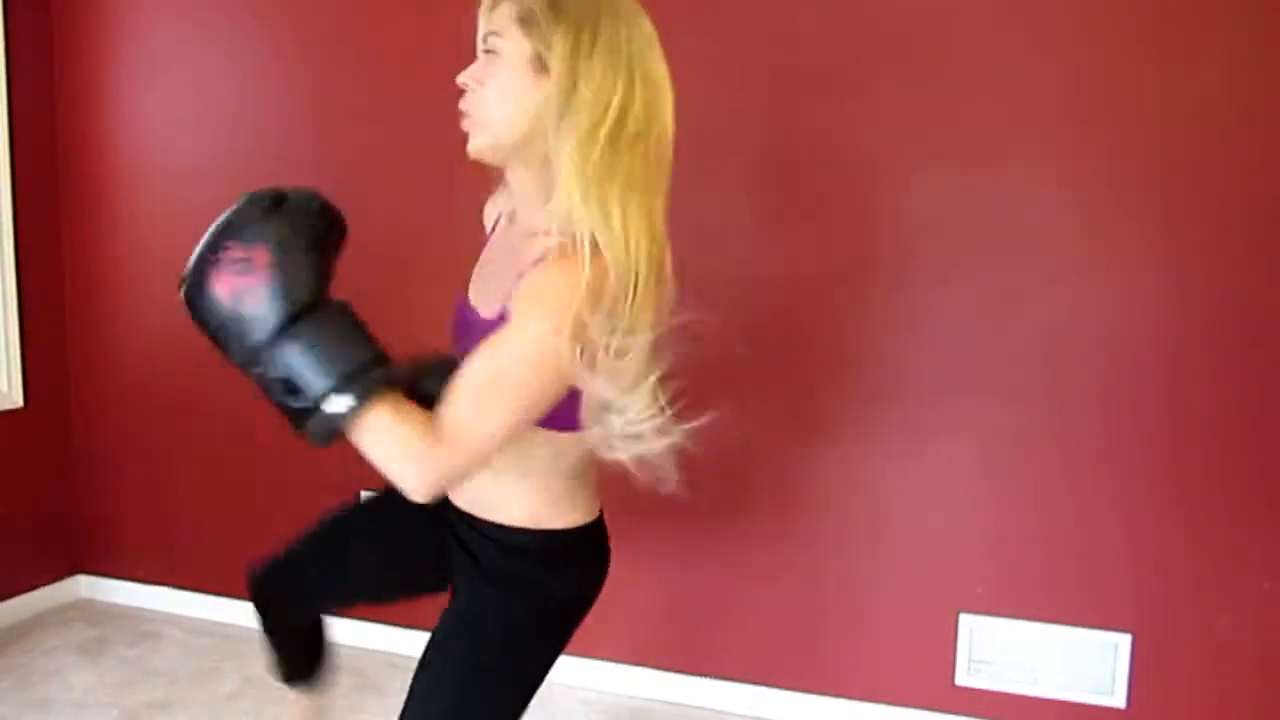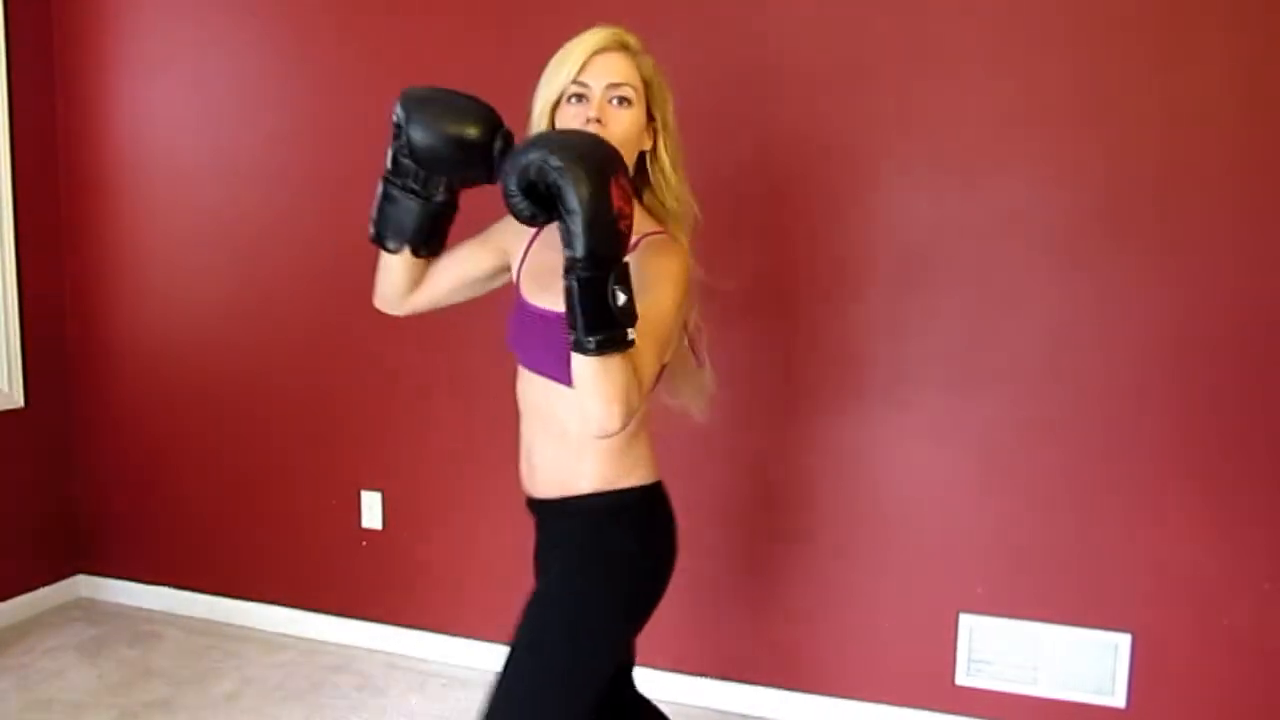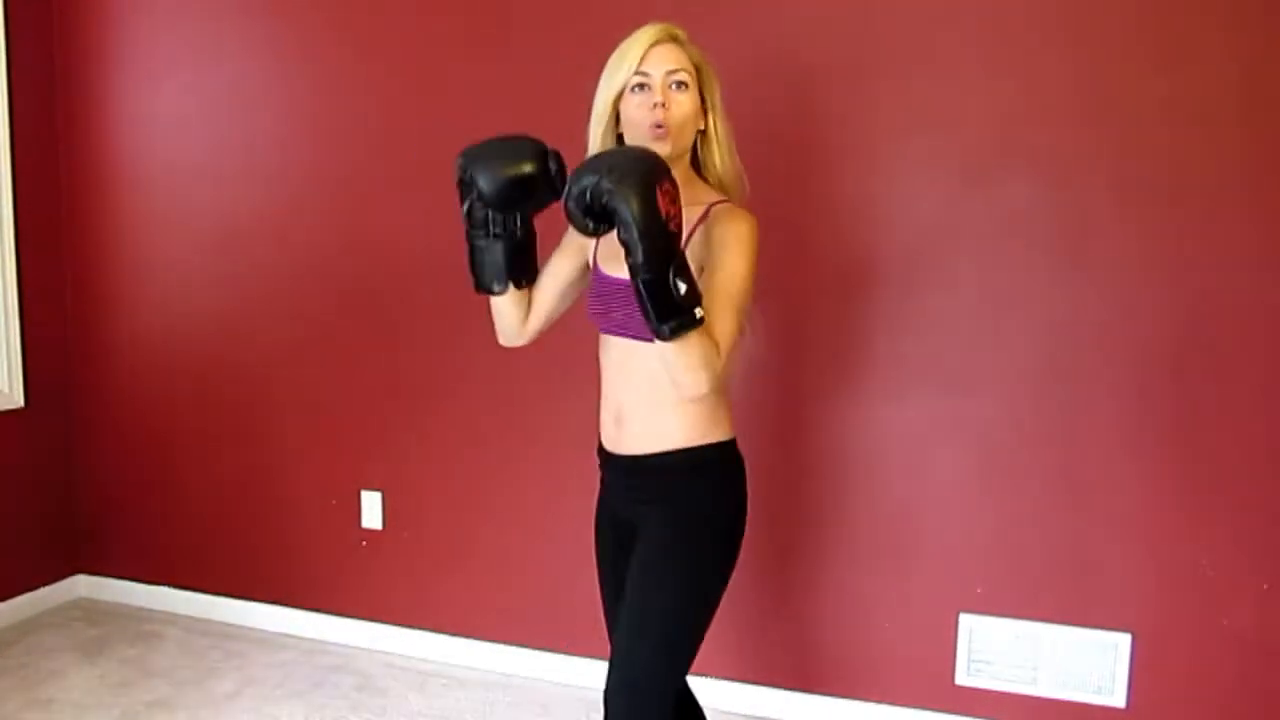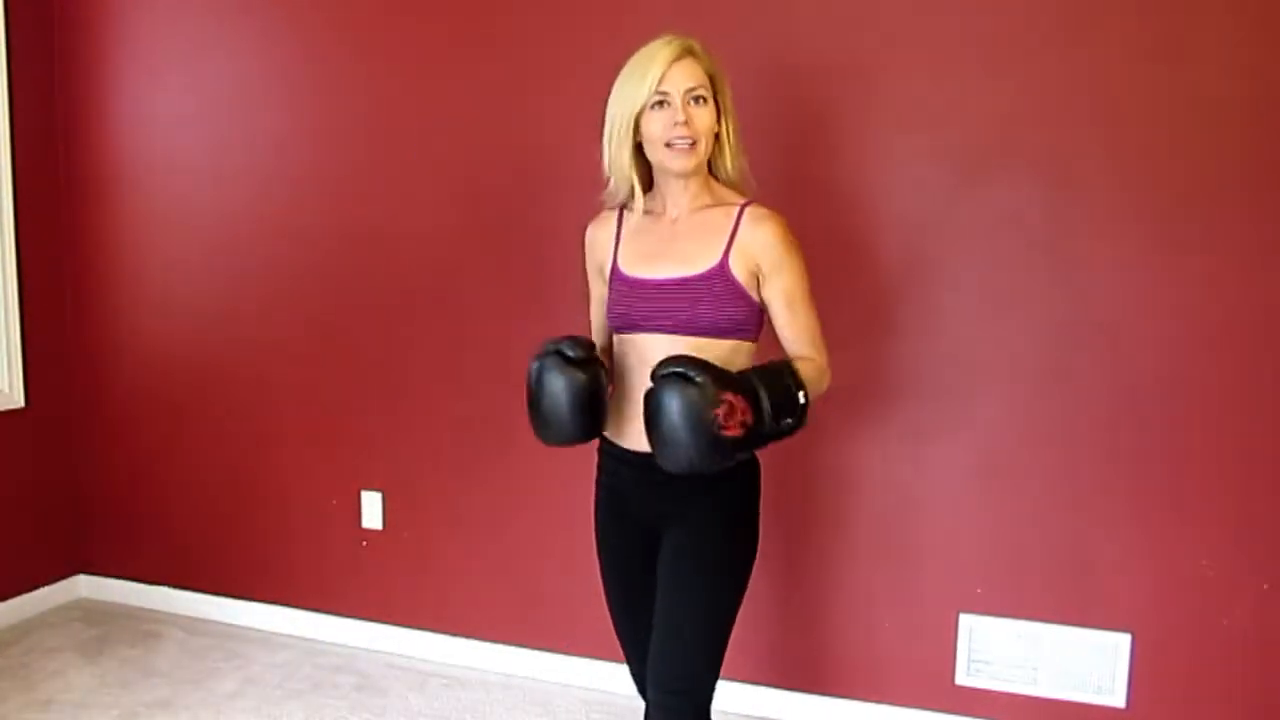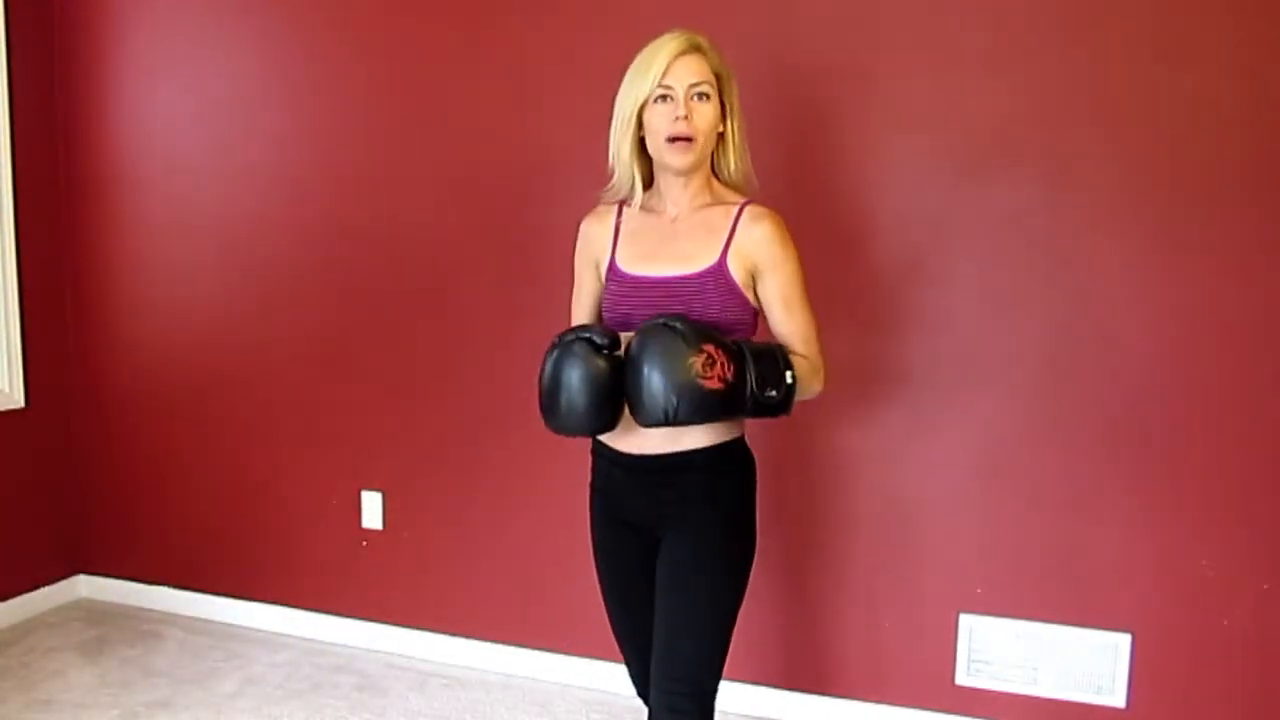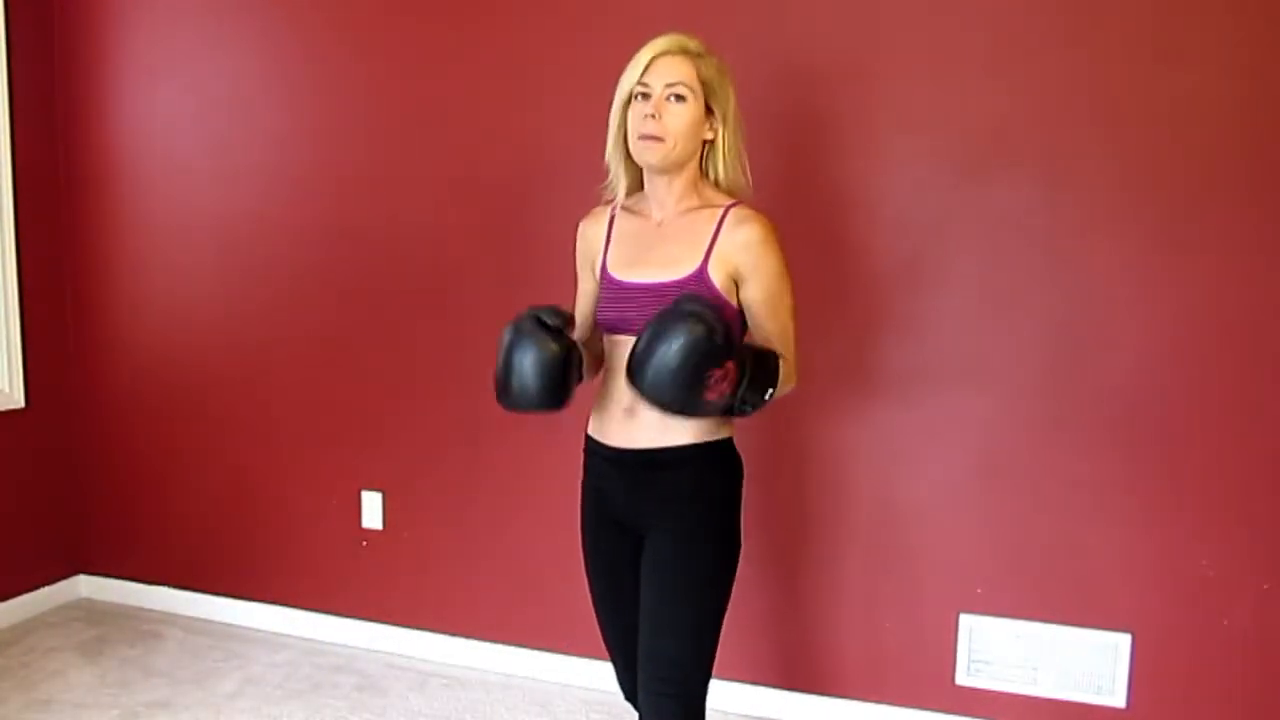
dt=0.4s
person 1, frame 1
left shoulder: (579, 271)
right shoulder: (513, 214)
left elbow: (426, 464)
left wrist: (295, 326)
left hip: (532, 556)
right hip: (463, 514)
right knee: (280, 584)
person 1, frame 2
left shoulder: (659, 258)
right shoulder: (529, 231)
left elbow: (610, 411)
right elbow: (396, 295)
left wrist: (594, 258)
right wrist: (421, 181)
left hip: (615, 532)
right hip: (561, 521)
person 1, frame 3
left shoulder: (726, 224)
right shoulder: (599, 221)
left elbow: (700, 371)
right elbow: (515, 325)
left wrist: (659, 251)
right wrist: (499, 223)
left hip: (696, 486)
right hip: (619, 482)
person 1, frame 4
left shoulder: (757, 231)
right shoulder: (607, 231)
left elbow: (814, 369)
left wrist: (747, 403)
right wrist: (571, 373)
left hip: (713, 488)
right hip: (622, 481)
person 1, frame 5
left shoulder: (755, 231)
right shoulder: (602, 227)
left elbow: (809, 370)
left wrist: (730, 373)
right wrist: (580, 369)
left hip: (709, 485)
right hip: (616, 482)
person 1, frame 6
left shoulder: (743, 234)
right shoulder: (598, 228)
left elbow: (775, 374)
left wrist: (730, 370)
right wrist: (549, 353)
left hip: (694, 483)
right hip: (608, 478)
